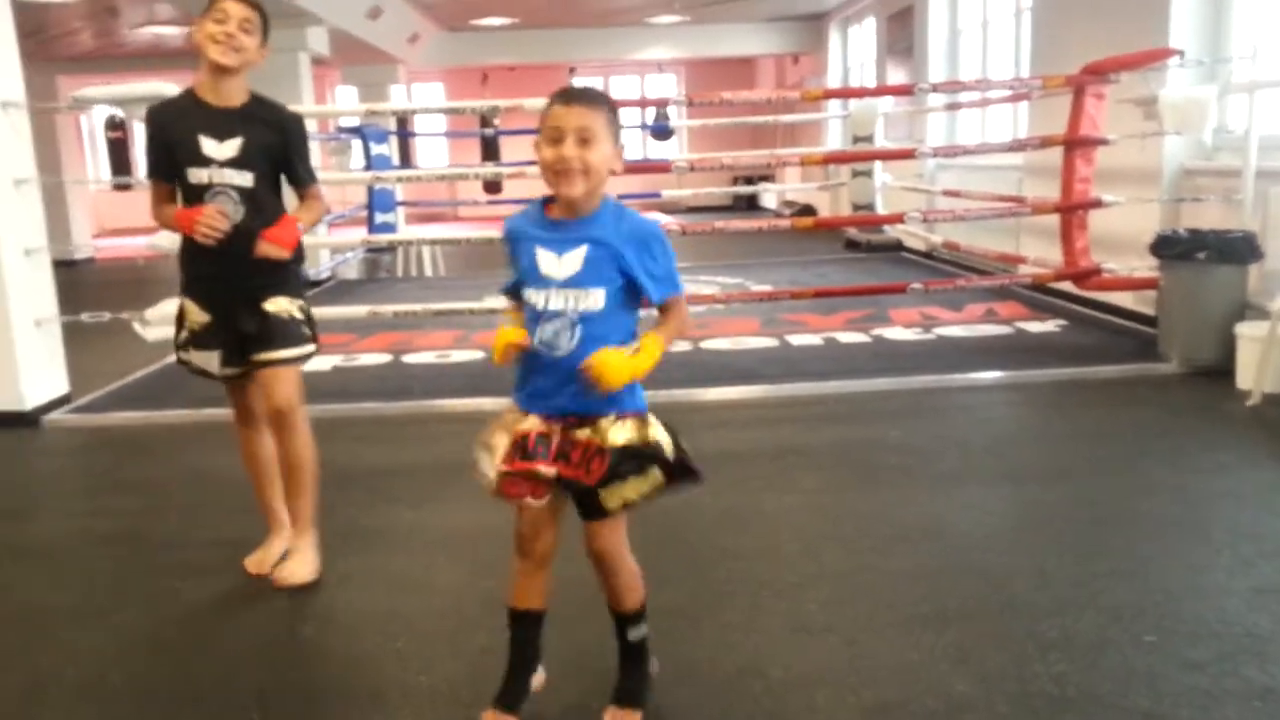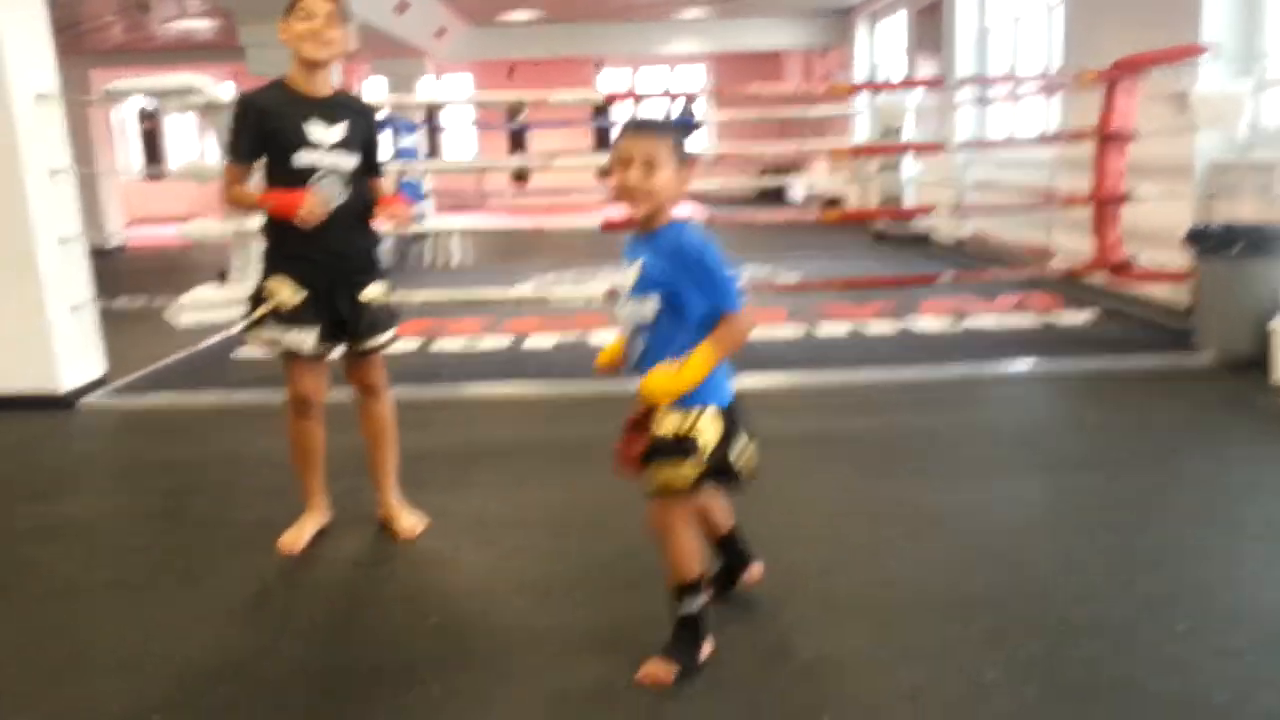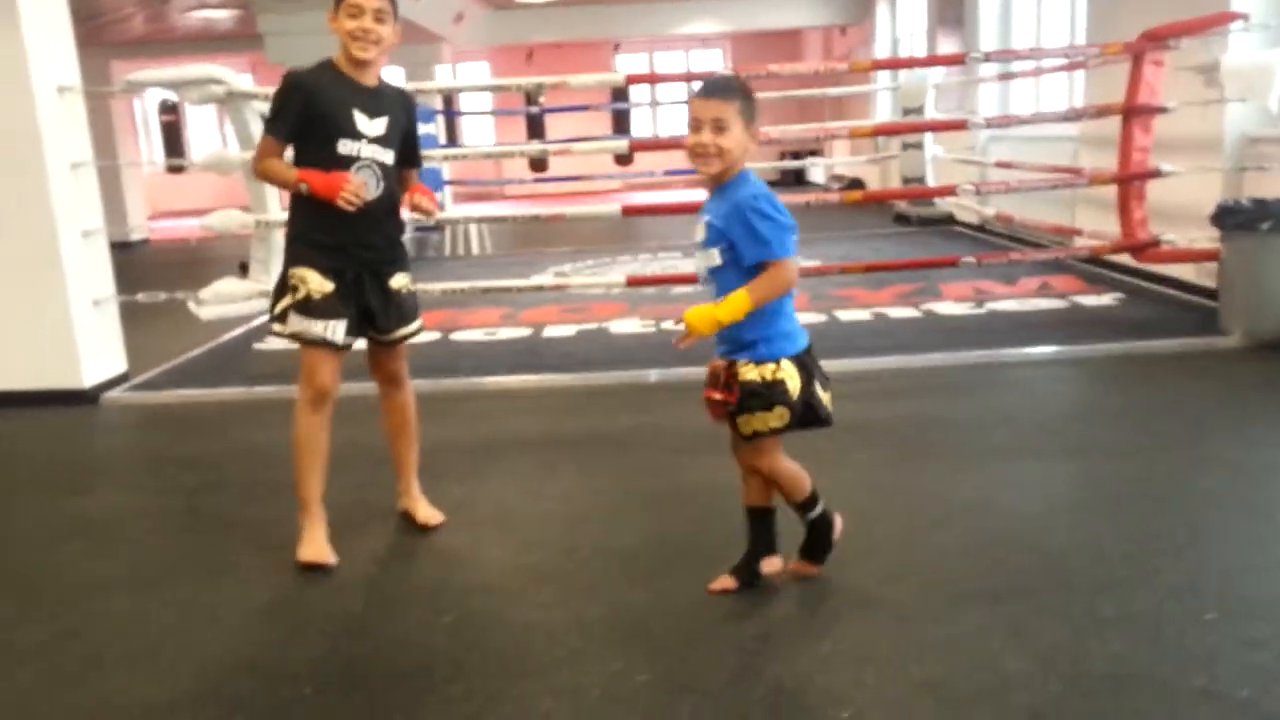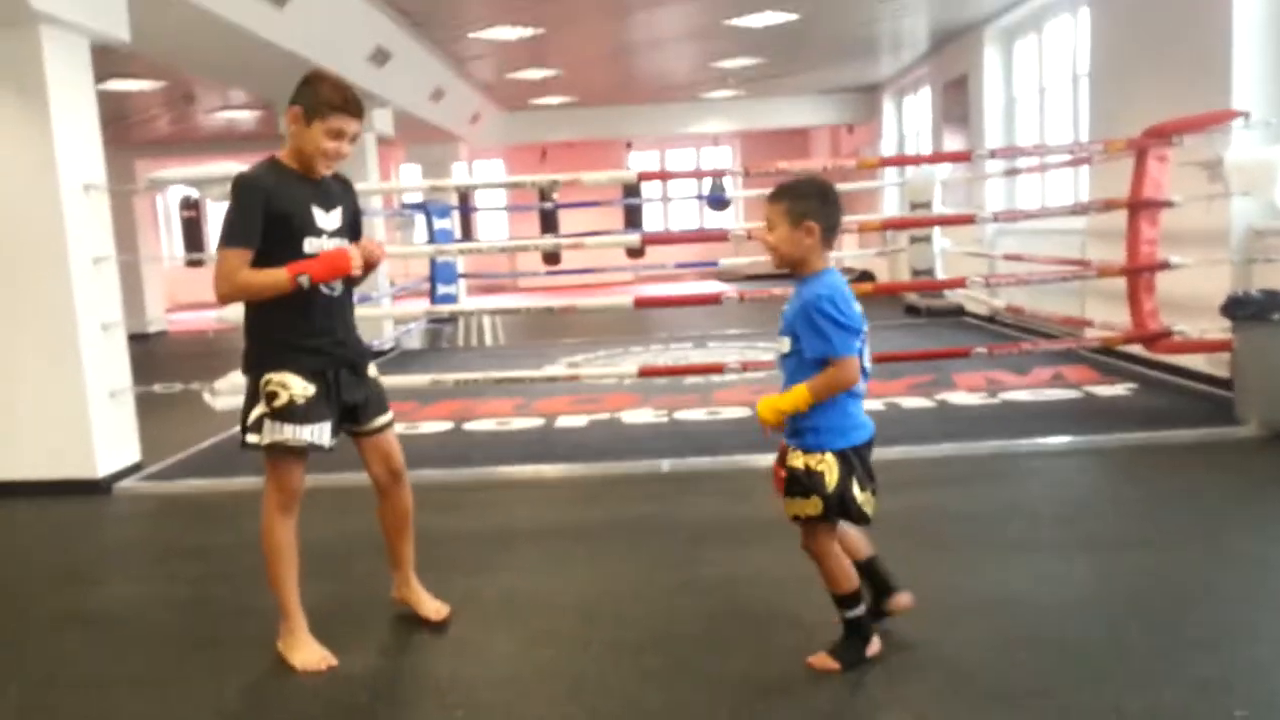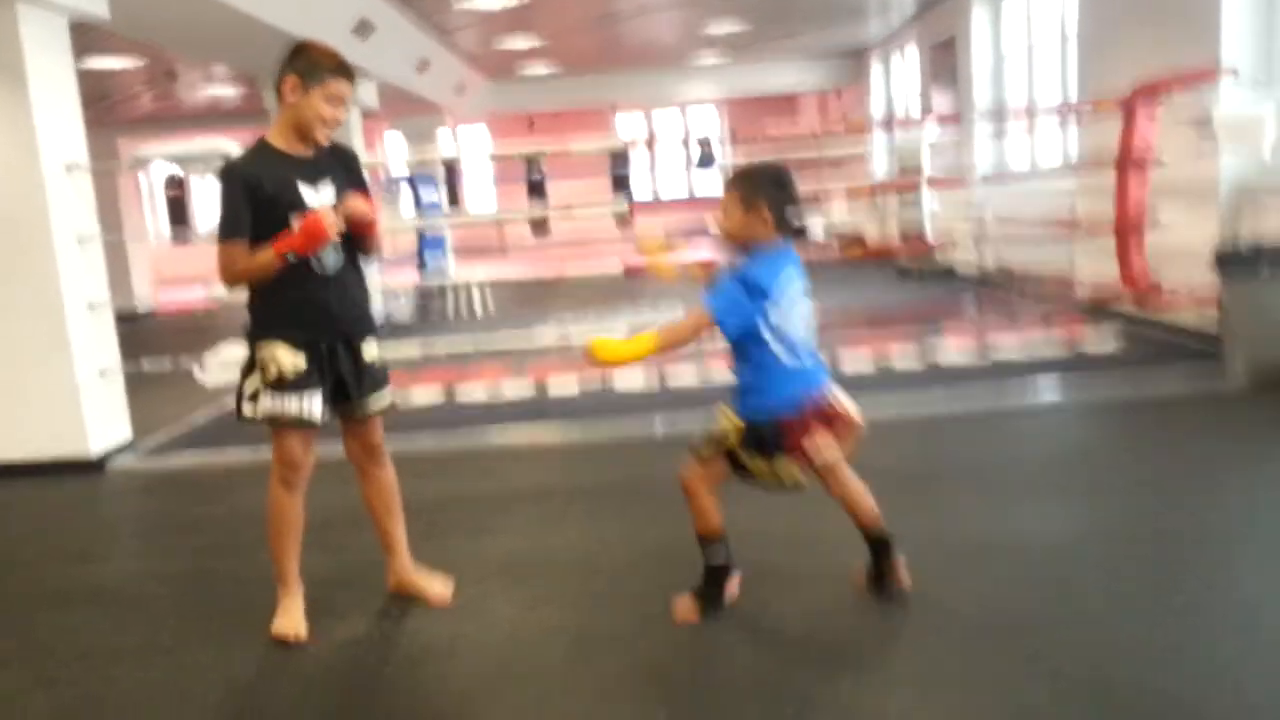
dt=0.5s
person 1, frame 1
left shoulder: (278, 123)
right shoulder: (168, 118)
left elbow: (313, 202)
right elbow: (161, 205)
left wrist: (289, 231)
right wrist: (186, 219)
left hip: (271, 282)
right hip: (209, 288)
left knee: (283, 405)
right knee: (246, 409)
left ankle: (304, 535)
right ankle: (278, 527)
person 1, frame 2
left shoulder: (360, 113)
right shoulder: (261, 105)
right elbow: (232, 189)
left wrist: (391, 204)
right wrist: (280, 201)
left hip: (357, 266)
right hip: (295, 268)
left knee: (372, 384)
right knee: (305, 393)
left ankle: (390, 498)
right ankle: (315, 506)
person 1, frame 3
left shoulder: (401, 103)
right shoulder: (305, 86)
right elbow: (264, 163)
left wrist: (420, 196)
right wrist: (319, 182)
left hip: (383, 256)
right hip: (319, 257)
left knee: (394, 374)
right knee: (318, 385)
left ankle: (410, 490)
right ankle: (312, 520)
person 1, frame 4
left shoulder: (341, 190)
right shoulder: (257, 187)
right elbow: (228, 284)
left wrist: (363, 261)
right wrist: (311, 269)
left hip: (345, 352)
right hip: (286, 362)
left knee: (390, 468)
right knee: (285, 488)
left ankle: (406, 581)
right ankle: (292, 628)
person 1, frame 5
left shoulder: (343, 161)
right shoulder: (247, 173)
left elbow: (370, 249)
right elbow: (232, 272)
left wrist: (364, 223)
right wrist: (293, 244)
left hip: (349, 329)
right hip: (287, 338)
left knee: (370, 446)
right knee: (292, 461)
left ankle: (402, 566)
right ankle: (288, 594)
person 2, frame 1
left shoulder: (631, 232)
right shoulder: (522, 229)
left elbow: (675, 309)
left wrist: (634, 359)
right wrist: (507, 338)
left hip: (612, 419)
right hip: (538, 413)
left knee: (606, 542)
right knee: (532, 540)
left ankle: (636, 666)
person 2, frame 2
left shoulder: (689, 247)
right shoulder: (637, 243)
left elbow: (736, 321)
left wrist: (682, 374)
right wrist: (619, 349)
left hip: (693, 402)
right hip: (662, 401)
left knee: (671, 511)
right knee: (691, 494)
left ankle: (691, 635)
right ankle: (739, 563)
person 2, frame 3
left shoulder: (751, 202)
right shoulder: (719, 198)
left elbow: (783, 275)
left wrist: (718, 315)
right wrist: (719, 324)
left hip: (769, 353)
right hip: (739, 352)
left knee: (761, 456)
right knee: (746, 454)
left ankle: (822, 529)
right ankle: (761, 554)
person 2, frame 4
left shoulder: (817, 300)
right shoulder: (819, 289)
left elbow: (845, 373)
left wrist: (781, 405)
right wrist: (788, 407)
left hip: (826, 442)
right hip: (819, 437)
left knee: (817, 538)
right knee: (829, 525)
left ankle: (860, 636)
right ankle: (884, 593)
person 2, frame 5
left shoulder: (746, 278)
right shoulder: (786, 261)
left elbow: (693, 326)
left wrist: (629, 349)
left hip: (768, 409)
right hip: (814, 395)
left knee: (696, 479)
right knee: (837, 476)
left ankle: (717, 581)
right ankle: (887, 569)
